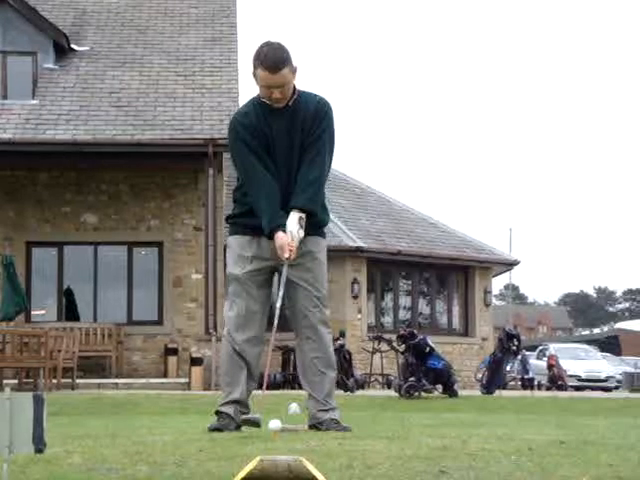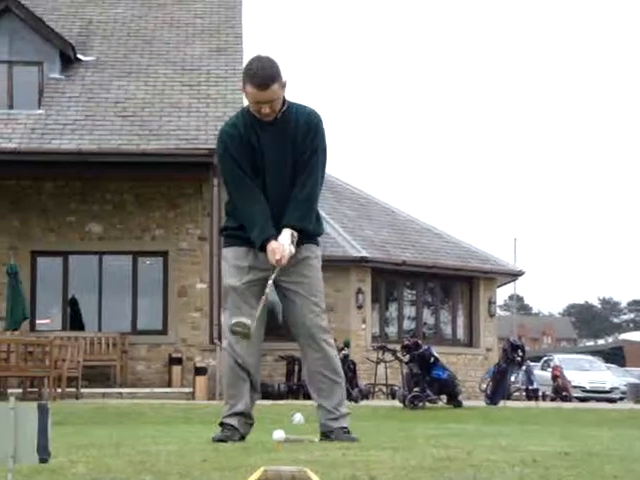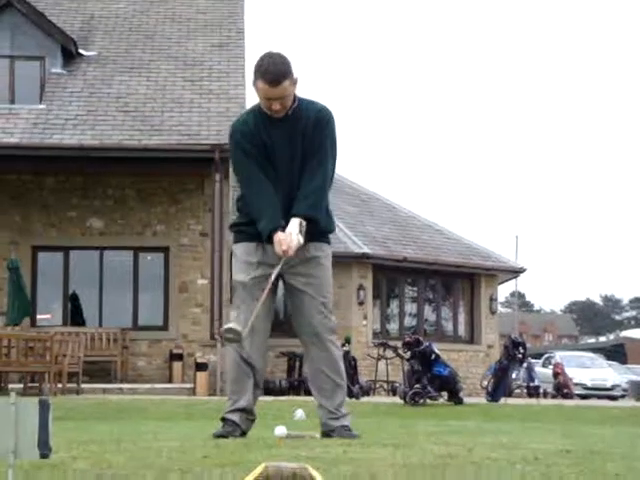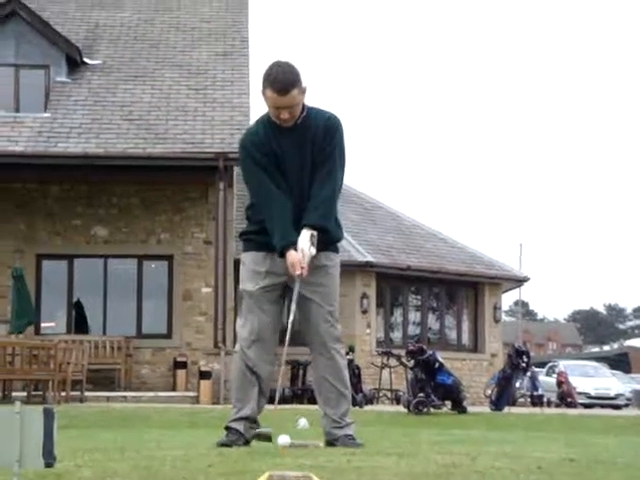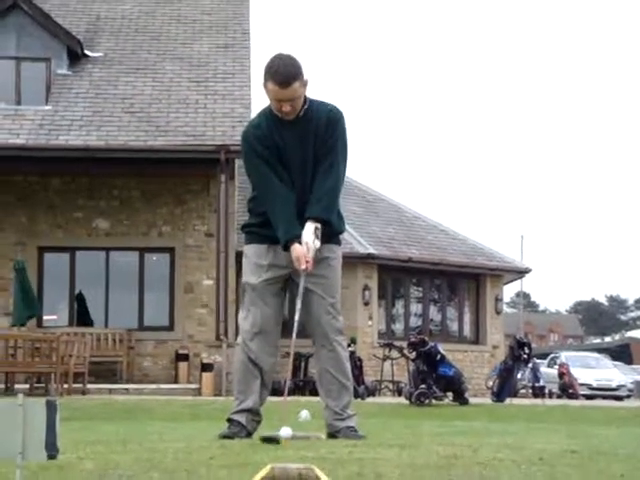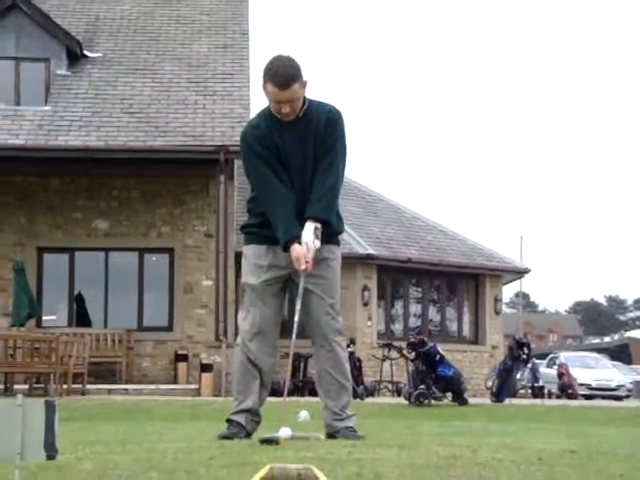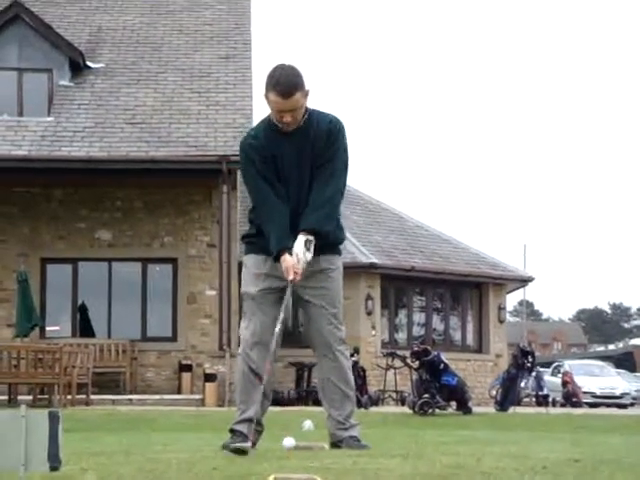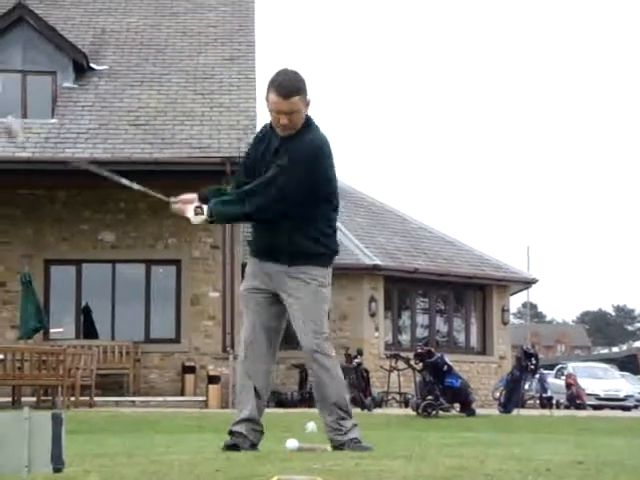
dt=0.3s
person 1, frame 1
left shoulder: (318, 110)
right shoulder: (243, 121)
left elbow: (315, 171)
right elbow: (257, 180)
left wrist: (297, 217)
right wrist: (276, 230)
left hip: (306, 230)
right hip: (251, 232)
left knee: (313, 323)
right knee: (241, 323)
left ankle: (323, 412)
right ankle: (232, 409)
person 1, frame 2
left shoulder: (308, 122)
right shoulder: (232, 133)
left elbow: (309, 183)
right elbow: (243, 193)
left wrist: (289, 234)
right wrist: (267, 241)
left hip: (299, 242)
right hip: (245, 244)
left knee: (315, 332)
right knee: (239, 336)
left ankle: (334, 420)
right ankle: (236, 419)
person 1, frame 3
left shoulder: (319, 118)
right shoulder: (243, 130)
left elbow: (319, 176)
right elbow: (255, 186)
left wrist: (299, 223)
right wrist: (275, 231)
left hip: (310, 239)
right hip: (256, 239)
left knee: (321, 331)
right knee: (247, 330)
left ankle: (335, 419)
right ankle: (238, 415)
person 1, frame 4
left shoulder: (328, 127)
right shoulder: (253, 140)
left elbow: (328, 186)
right elbow: (269, 198)
left wrist: (309, 234)
right wrist: (287, 247)
left hip: (318, 247)
right hip: (265, 249)
left knee: (327, 339)
right knee: (253, 339)
left ankle: (339, 428)
right ankle: (242, 423)
person 1, frame 5
left shoulder: (330, 119)
right shoulder: (256, 133)
left elbow: (330, 179)
right elbow: (272, 191)
left wrist: (313, 227)
right wrist: (292, 240)
left hip: (321, 240)
right hip: (267, 241)
left knee: (329, 332)
right knee: (255, 331)
left ankle: (341, 419)
right ankle: (244, 416)
person 1, frame 6
left shoulder: (329, 120)
right shoulder: (255, 133)
left elbow: (329, 180)
right elbow: (272, 192)
left wrist: (312, 227)
right wrist: (291, 240)
left hip: (320, 241)
right hip: (267, 242)
left knee: (328, 332)
right knee: (254, 332)
left ankle: (340, 419)
right ankle: (243, 416)
person 1, frame 7
left shoulder: (330, 130)
right shoulder: (254, 143)
left elbow: (328, 191)
right elbow: (267, 203)
left wrist: (307, 239)
right wrist: (283, 251)
left hip: (320, 252)
right hip: (267, 253)
left knee: (331, 342)
right knee: (255, 342)
left ankle: (344, 429)
right ankle: (246, 427)
person 1, frame 8
left shoulder: (311, 150)
right shoulder: (269, 134)
left elbow: (259, 200)
right elbow: (247, 185)
left wrist: (205, 212)
right wrist: (205, 198)
left hip: (305, 264)
right hip: (264, 259)
left knee: (315, 345)
right knee: (253, 345)
left ankle: (343, 431)
right ankle: (245, 429)
